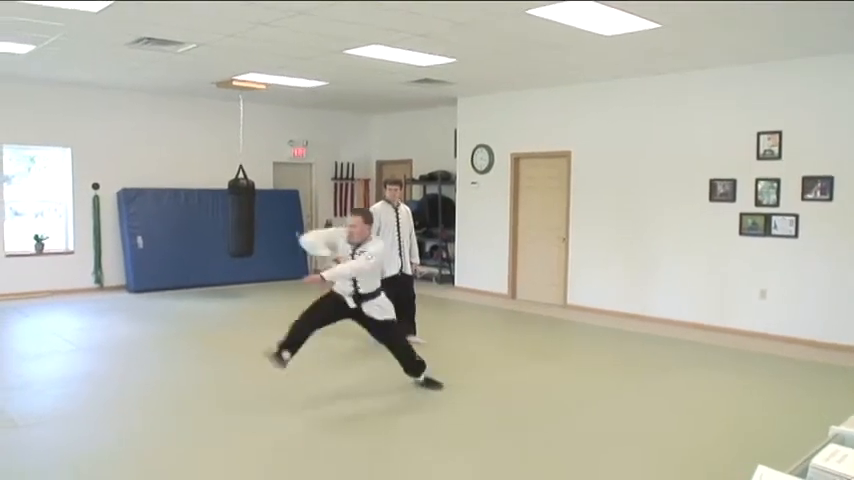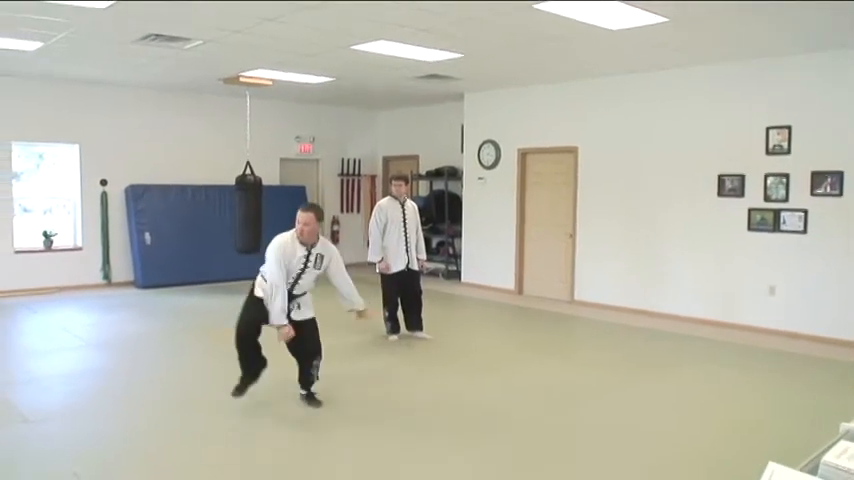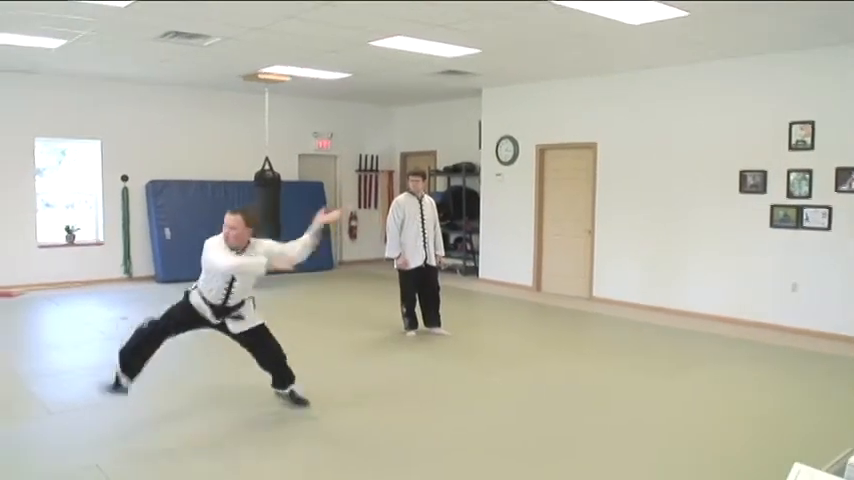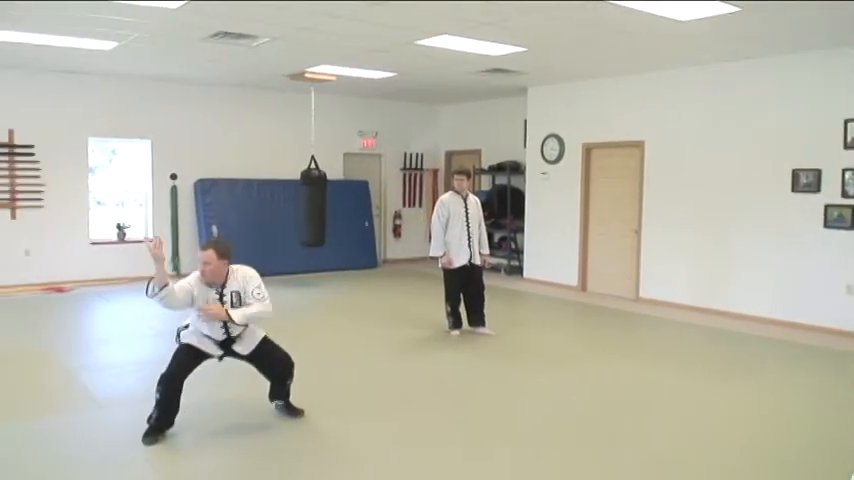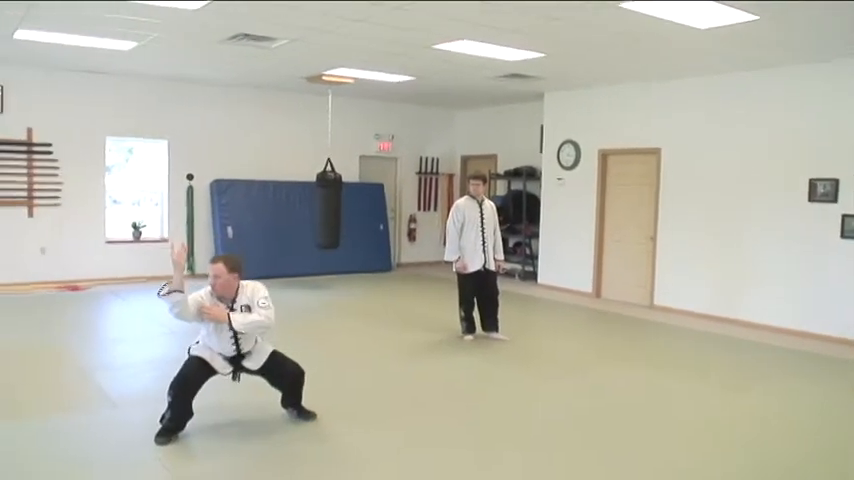
dt=0.3s
person 1, frame 1
left shoulder: (377, 248)
right shoulder: (339, 236)
left elbow: (358, 267)
right elbow: (307, 239)
left wrist: (323, 276)
right wrist: (331, 254)
left hip: (371, 302)
right hip: (343, 297)
left knee: (396, 340)
right knee: (311, 317)
left ankle: (419, 375)
right ankle: (283, 353)
person 1, frame 2
left shoulder: (327, 248)
right shoulder: (281, 244)
left elbow: (340, 277)
right elbow: (276, 286)
left wrist: (357, 304)
right wrist: (281, 322)
left hip: (296, 300)
right hip: (266, 293)
left knee: (310, 349)
right knee: (246, 332)
left ankle: (307, 390)
right ankle: (250, 374)
person 1, frame 3
left shoulder: (262, 248)
right shoulder: (214, 245)
left elbow: (293, 253)
right elbow: (227, 264)
left wrist: (316, 226)
right wrist: (268, 262)
left hip: (236, 313)
right hip: (203, 304)
left knee: (270, 351)
right knee: (156, 331)
left ankle: (285, 388)
right ankle: (123, 379)
person 1, frame 4
left shoulder: (246, 275)
right shoulder: (193, 283)
left elbow: (264, 309)
right elbow: (168, 299)
left wrist: (228, 314)
right wrist: (159, 266)
left hip: (242, 337)
right hip: (202, 339)
left knee: (283, 364)
right knee: (172, 377)
left ankle: (280, 400)
right ankle: (159, 424)
person 1, frame 5
left shoulder: (254, 290)
right shoulder: (204, 298)
left elbow: (266, 320)
right elbow: (179, 310)
left wrist: (227, 317)
right wrist: (178, 272)
left hip: (251, 352)
right hip: (213, 354)
left knee: (294, 374)
right knee: (182, 384)
left ankle: (293, 406)
right ankle: (171, 426)
person 2, frame 1
left shoulder: (406, 210)
right shoulder: (376, 210)
left elbow: (411, 236)
left wrist: (415, 260)
left hip: (405, 265)
right hip: (386, 265)
left knee: (408, 299)
left ankle: (408, 332)
person 2, frame 2
left shoulder: (412, 206)
right shoulder: (382, 206)
left elbow: (418, 232)
right elbow: (375, 233)
left wrist: (421, 256)
right wrist: (379, 259)
left hip: (411, 260)
right hip: (390, 261)
left knee: (414, 295)
right knee: (391, 298)
left ankle: (415, 327)
right ankle: (393, 330)
person 2, frame 3
left shoulder: (430, 202)
right shoulder: (400, 202)
left elbow: (436, 228)
right elbow: (393, 230)
left wrist: (439, 252)
right wrist: (397, 255)
left hip: (429, 257)
right hip: (408, 257)
left knee: (432, 291)
right knee: (409, 294)
left ankle: (433, 323)
right ankle: (410, 325)
person 2, frame 4
left shoulder: (475, 201)
right shoulder: (444, 201)
left elbow: (481, 227)
right elbow: (437, 228)
left wrist: (484, 251)
right wrist: (441, 254)
left hip: (473, 256)
right hip: (453, 256)
left knee: (476, 291)
right knee: (453, 293)
left ankle: (477, 323)
right ankle: (455, 325)
person 2, frame 5
left shoulder: (491, 206)
right shoulder: (460, 205)
left elbow: (496, 232)
right elbow: (452, 232)
left wrist: (499, 257)
right wrist: (456, 258)
left hip: (488, 261)
right hip: (467, 261)
left knee: (490, 296)
right knee: (467, 298)
left ankle: (491, 328)
right ankle: (468, 329)
